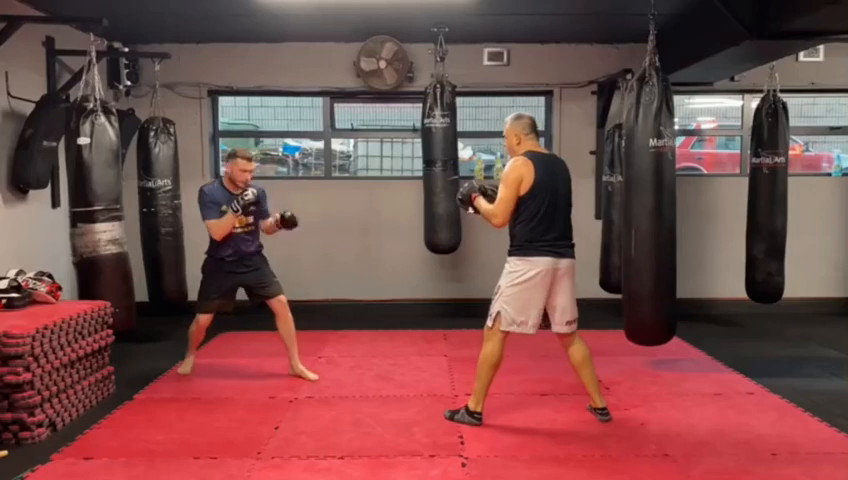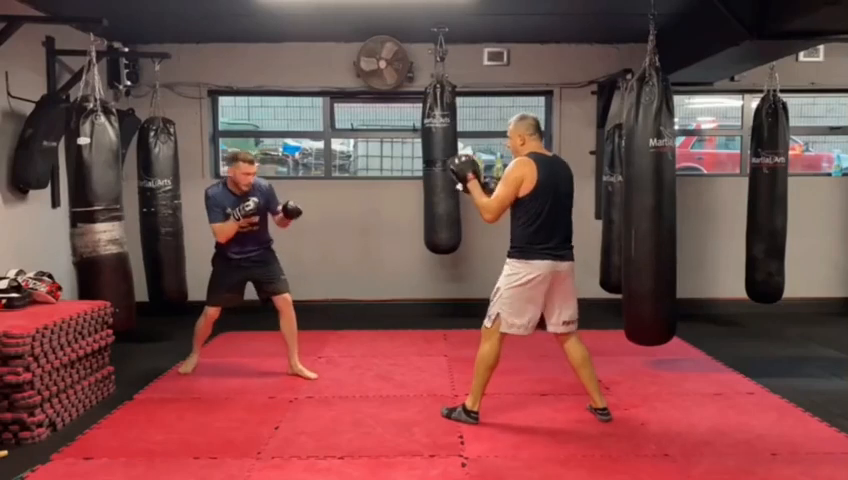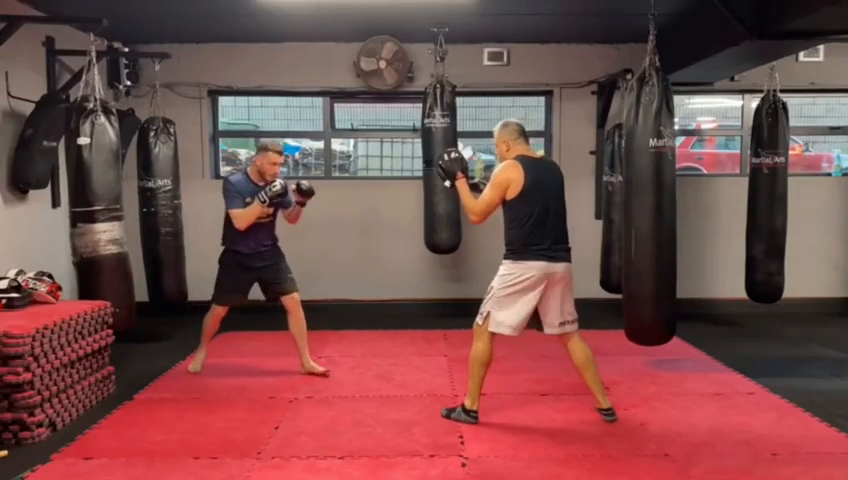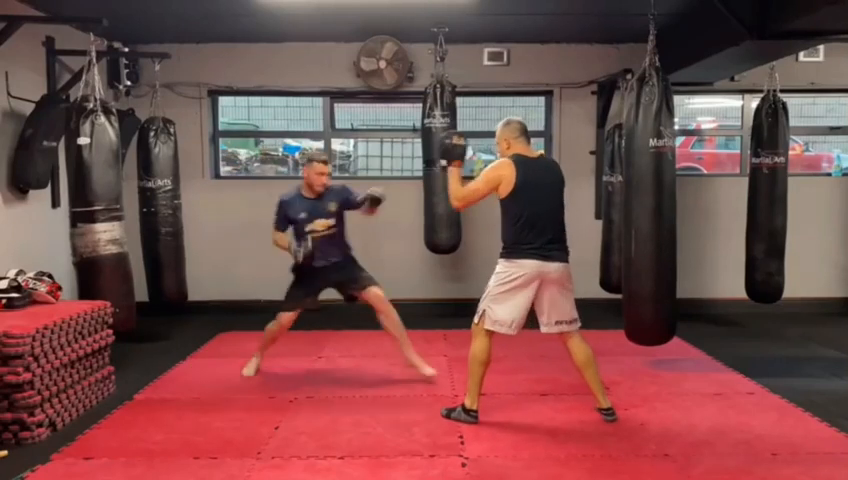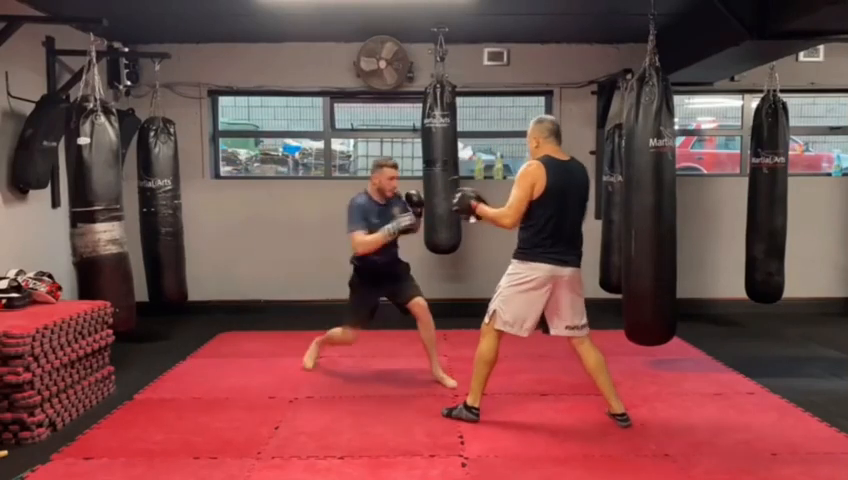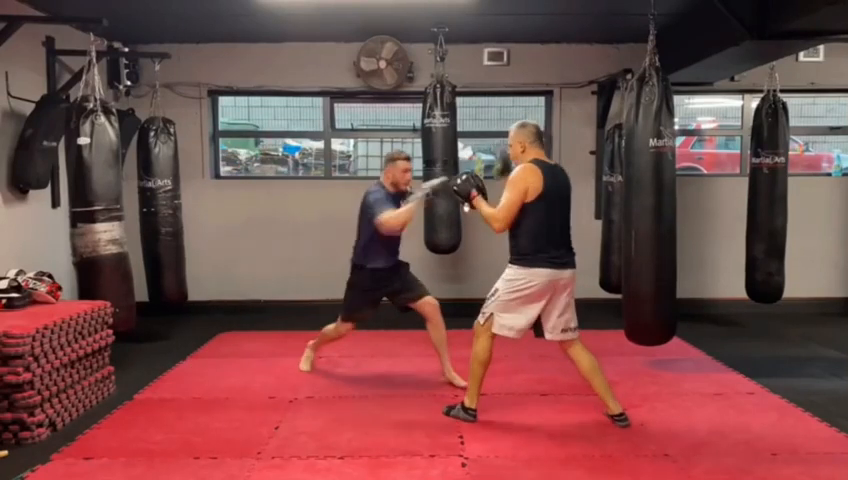
dt=0.5s
person 1, frame 1
left shoulder: (518, 166)
right shoulder: (560, 165)
left elbow: (499, 218)
left wrist: (475, 198)
right wrist: (494, 198)
left hip: (528, 261)
right hip: (563, 259)
left knee: (495, 331)
right knee: (569, 334)
left ankle: (474, 409)
right ankle: (599, 404)
person 1, frame 2
left shoulder: (521, 167)
right shoulder: (563, 167)
left elbow: (490, 214)
left wrist: (470, 180)
right wrist: (499, 187)
left hip: (527, 263)
right hip: (562, 262)
left knee: (492, 332)
right knee: (567, 335)
left ankle: (471, 408)
right ankle: (600, 404)
person 1, frame 3
left shoulder: (508, 170)
right shoulder: (553, 169)
left elbow: (476, 215)
left wrist: (458, 178)
right wrist: (489, 187)
left hip: (523, 265)
right hip: (559, 263)
left knee: (483, 330)
right knee: (570, 335)
left ankle: (470, 407)
right ankle: (605, 405)
person 1, frame 4
left shoulder: (503, 168)
right shoulder: (552, 167)
left elbow: (459, 201)
left wrist: (454, 162)
left hip: (518, 264)
right hip: (556, 263)
left knee: (482, 330)
right knee: (571, 334)
left ankle: (469, 407)
right ankle: (605, 405)
person 1, frame 5
left shoulder: (533, 169)
right shoulder: (580, 171)
left elbow: (509, 219)
left wrist: (475, 205)
left hip: (531, 266)
right hip: (568, 268)
left knee: (491, 330)
right knee: (581, 340)
left ankle: (472, 405)
right ankle: (618, 410)
person 1, frame 6
left shoulder: (525, 173)
right shoulder: (558, 173)
left elbow: (500, 222)
left wrist: (473, 196)
left hip: (529, 271)
right hip: (562, 271)
left knee: (484, 331)
right knee: (571, 343)
left ankle: (469, 405)
right ankle: (616, 410)
person 2, frame 1
left shoulder: (256, 191)
right shoulder: (209, 193)
left elbow: (265, 227)
right elbow: (217, 233)
left wrist: (279, 222)
right wrist: (238, 205)
left hip: (253, 261)
right hip: (221, 265)
left knee: (281, 304)
right knee: (203, 319)
left ankle: (296, 364)
right ankle: (190, 356)
person 2, frame 2
left shoulder: (264, 188)
right shoulder: (214, 195)
left elbow: (280, 221)
right elbow: (221, 236)
left wrist: (287, 215)
right wrist: (239, 214)
left hip: (262, 256)
right hip: (229, 261)
left knee: (285, 302)
right knee: (211, 312)
left ankle: (294, 363)
right ankle: (194, 356)
person 2, frame 3
left shoulder: (276, 183)
right shoulder: (233, 183)
left elbow: (291, 218)
right elbow: (240, 222)
left wrist: (300, 202)
right wrist: (265, 196)
left hip: (269, 255)
right hip: (237, 257)
left knee: (293, 301)
right knee: (218, 310)
left ankle: (307, 361)
right ankle: (202, 351)
person 2, frame 4
left shoulder: (338, 192)
right shoulder: (288, 203)
left elbow: (366, 209)
right elbow: (278, 236)
left wrist: (371, 202)
right wrist: (294, 248)
left hip: (342, 263)
right hip: (310, 269)
left knee: (379, 299)
right knee: (285, 320)
left ankle: (412, 357)
right ankle: (257, 356)
person 2, frame 5
left shoulder: (395, 199)
right shoulder: (359, 205)
left elbow: (412, 229)
right elbow: (361, 246)
left wrist: (416, 213)
right wrist: (392, 228)
left hip: (393, 269)
right hip: (367, 276)
left knee: (421, 308)
right knee: (349, 336)
left ankle: (436, 369)
right ankle: (318, 343)
person 2, frame 6
left shoulder: (398, 194)
right shoulder: (375, 196)
right elbow: (388, 225)
left wrist: (418, 201)
right wrist: (417, 198)
left hip: (395, 270)
right hip: (367, 274)
left knee: (432, 309)
right knee: (343, 329)
left ankle: (448, 371)
right ankle: (312, 347)
